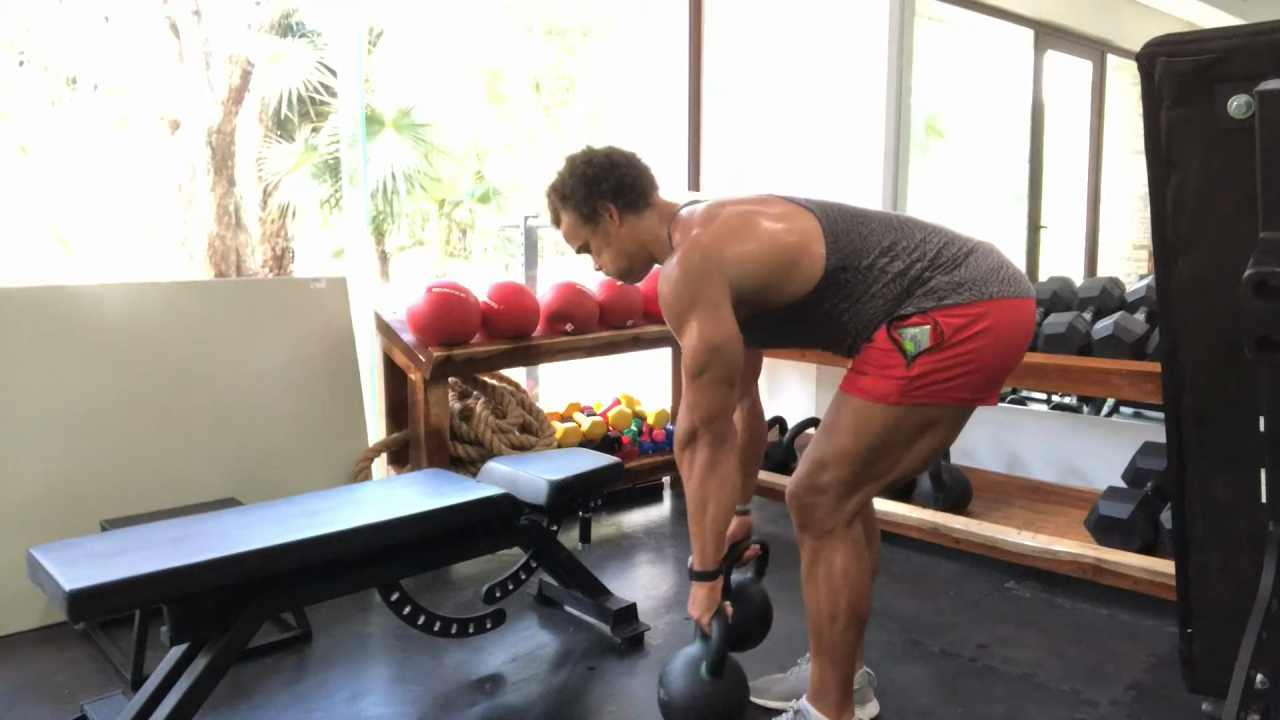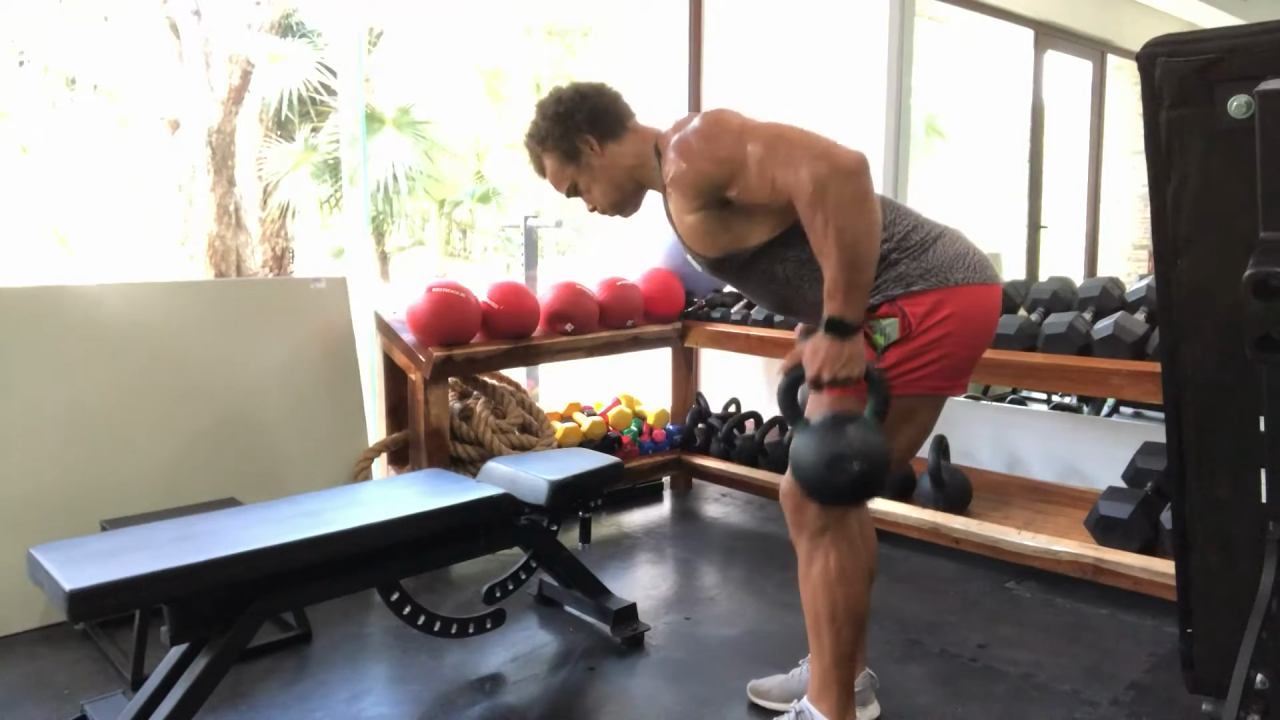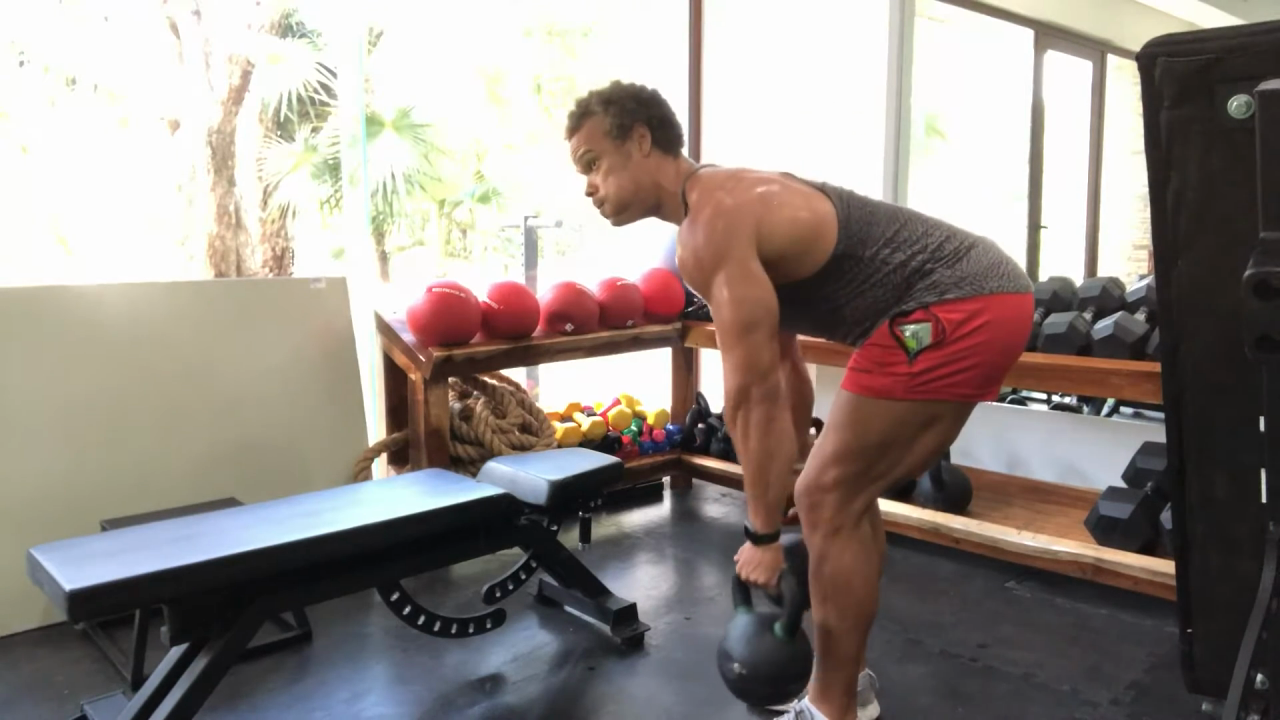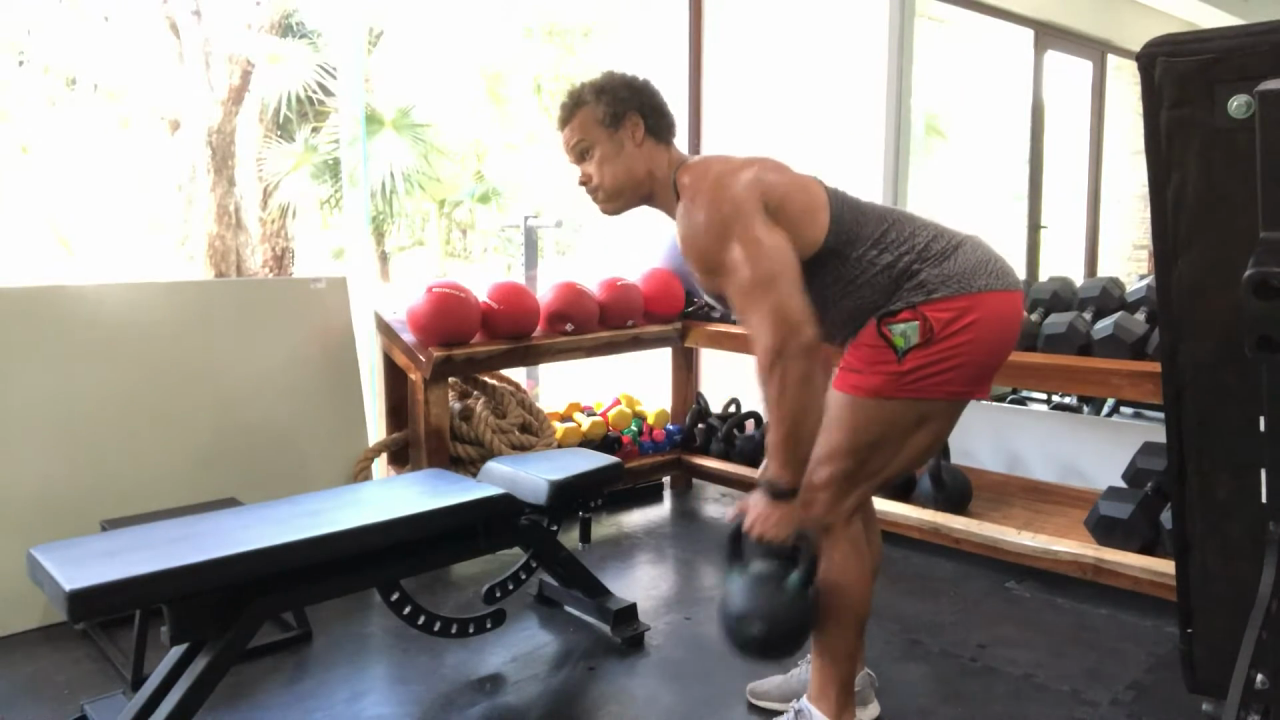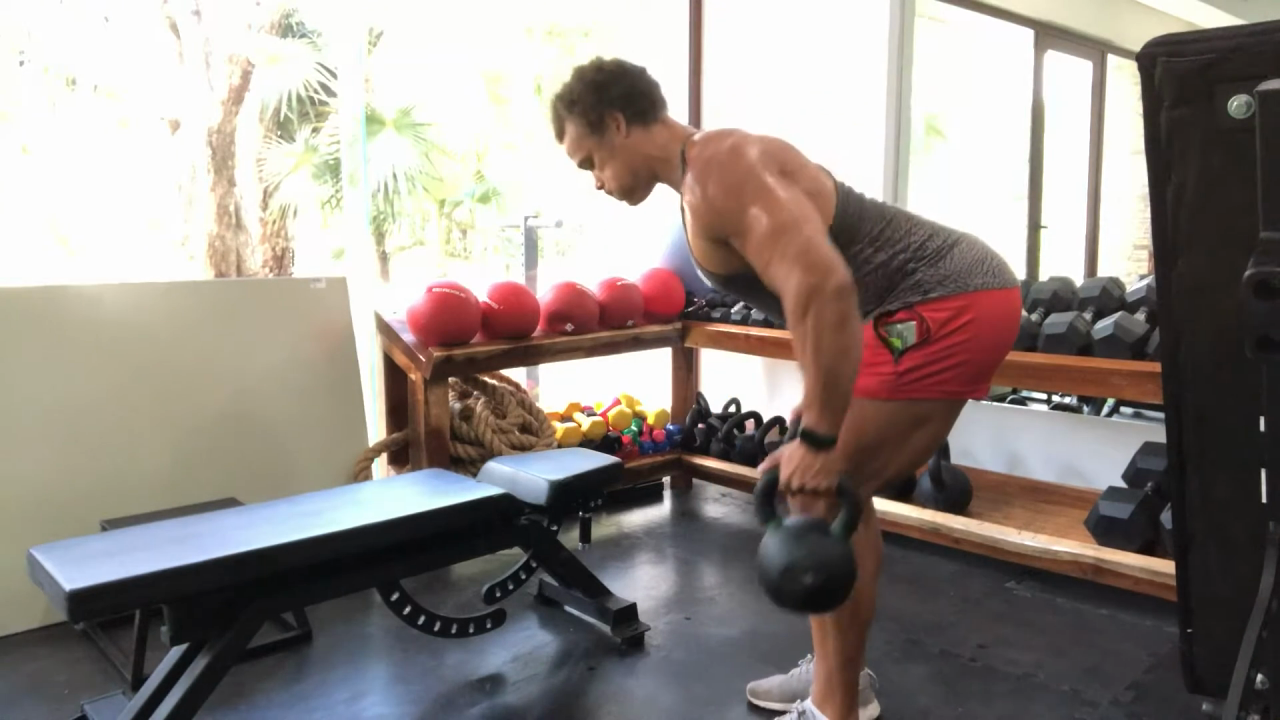
dt=1s
person 1, frame 1
left shoulder: (690, 266)
right shoulder: (712, 238)
left elbow: (701, 432)
right elbow: (739, 403)
left wrist: (704, 573)
right wrist: (740, 511)
left hip: (958, 314)
right hip: (979, 300)
left knee: (819, 502)
right knee: (838, 492)
person 1, frame 2
left shoulder: (692, 154)
right shoulder: (692, 174)
left elbow: (838, 170)
left wrist: (838, 331)
right wrist: (828, 328)
left hip: (926, 300)
right hip: (942, 289)
left knee: (812, 502)
right knee: (832, 494)
person 1, frame 3
left shoulder: (708, 229)
right shoulder: (725, 205)
left elbow: (751, 393)
right elbow: (781, 366)
left wrist: (761, 535)
right wrist: (784, 485)
left hip: (958, 309)
right hip: (978, 295)
left knee: (829, 501)
right knee: (843, 493)
person 1, frame 4
left shoulder: (707, 206)
right shoulder: (711, 196)
left elbow: (792, 343)
right elbow: (794, 336)
left wrist: (780, 490)
right wrist: (785, 467)
left hip: (949, 308)
right hip: (968, 296)
left knee: (822, 499)
right knee: (835, 490)
person 1, frame 5
left shoulder: (714, 177)
right shoulder: (714, 169)
left elbow: (823, 286)
right elbow: (816, 286)
left wrist: (817, 441)
right wrist: (818, 415)
left hip: (943, 307)
right hip: (963, 294)
left knee: (821, 502)
right knee: (836, 494)
